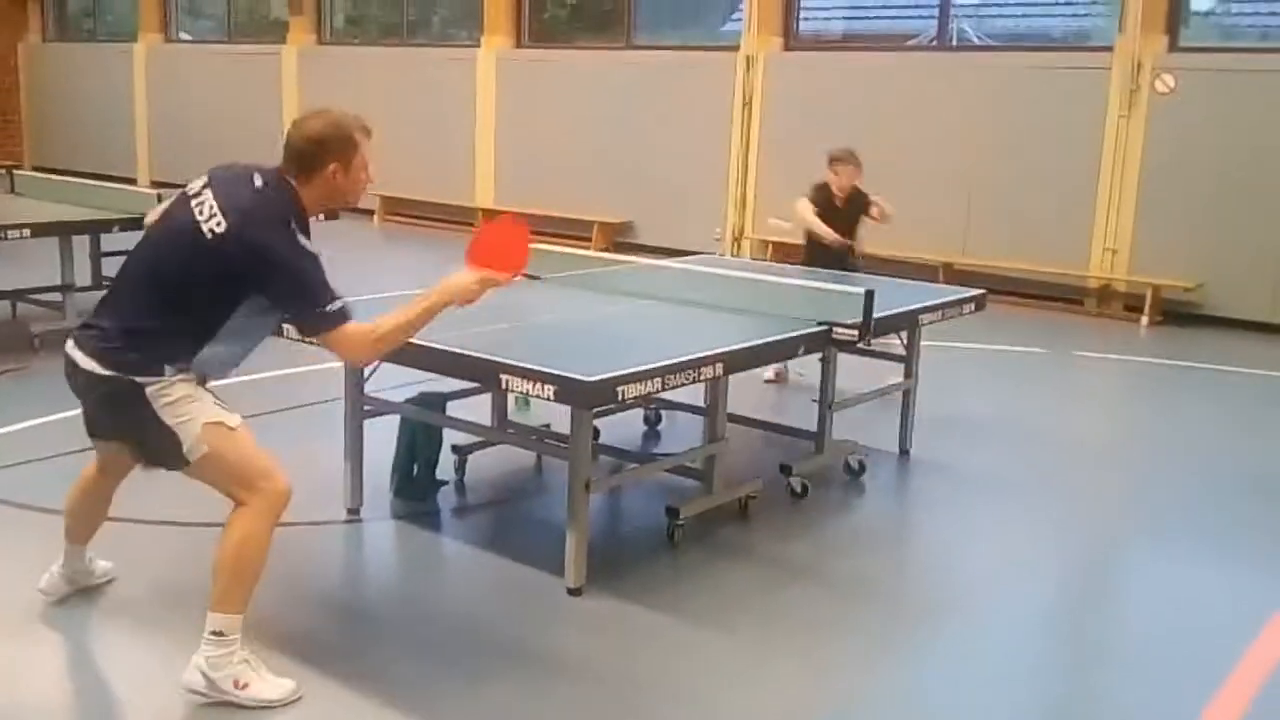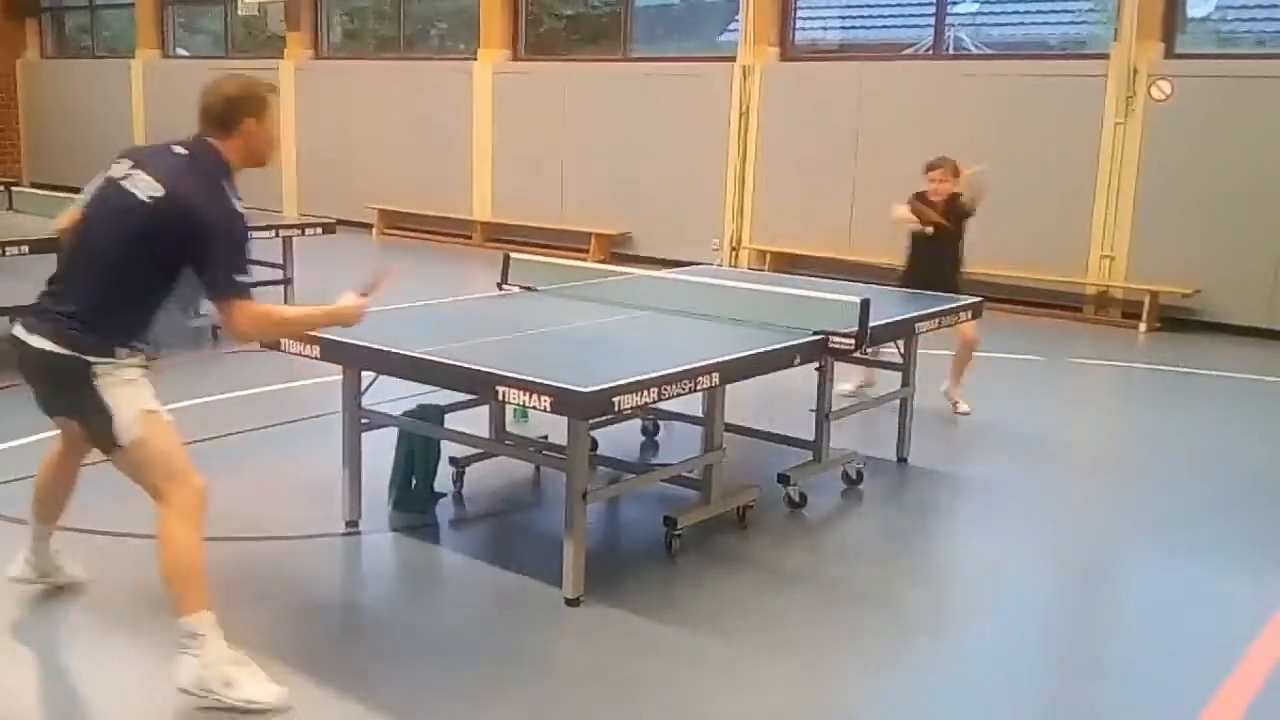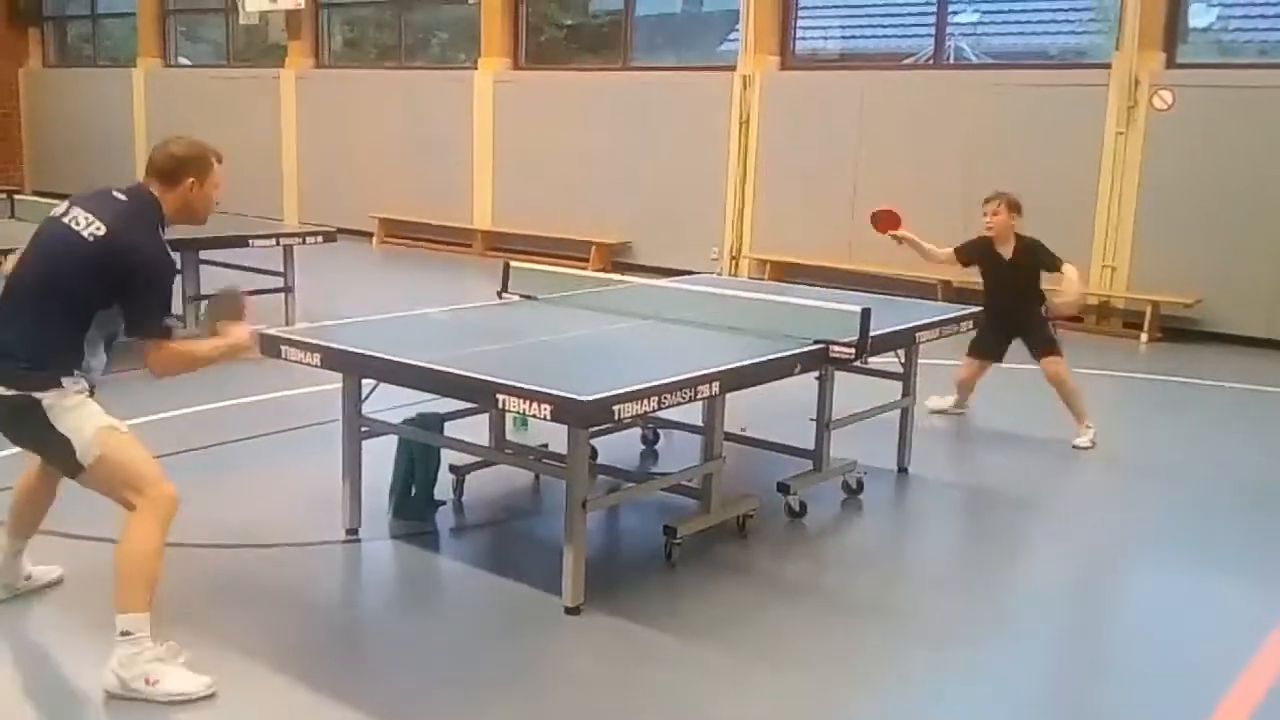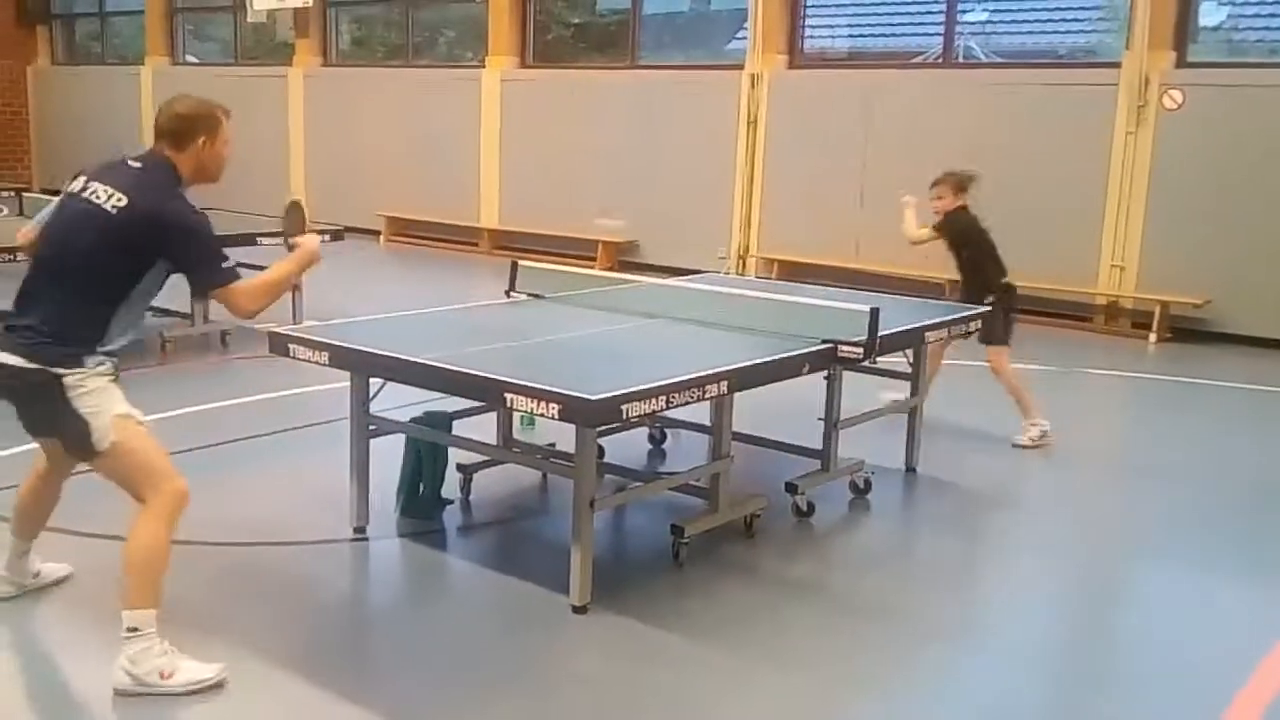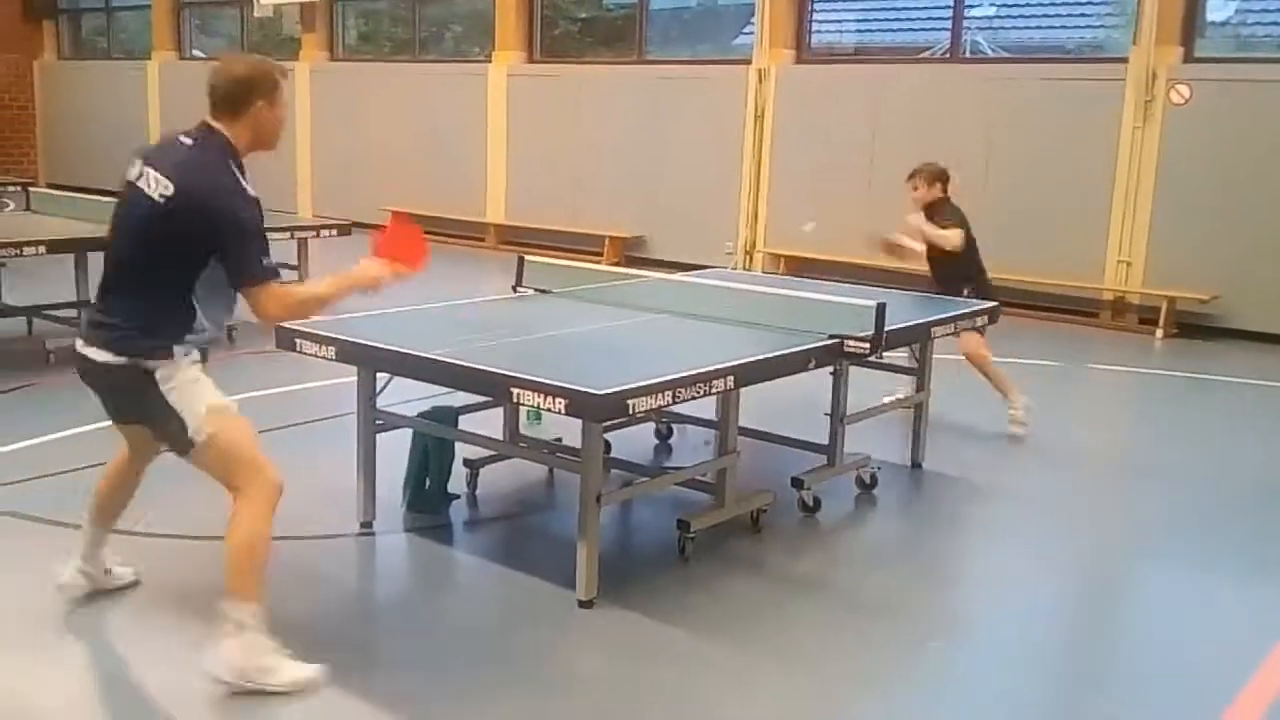
dt=0.3s
person 1, frame 1
left shoulder: (233, 179)
right shoulder: (276, 244)
left elbow: (156, 224)
right elbow: (356, 347)
right wrist: (442, 295)
left hip: (93, 352)
right hip: (138, 376)
left knee: (112, 461)
right knee: (264, 490)
left ankle: (70, 569)
right ankle: (219, 660)
person 1, frame 2
left shoulder: (145, 159)
right shoulder: (214, 206)
left elbow: (67, 227)
right elbow: (246, 323)
right wrist: (333, 313)
right hip: (90, 358)
left knee: (75, 438)
right knee: (183, 493)
right ankle: (204, 658)
person 1, frame 3
left shoulder: (91, 204)
right shoulder: (144, 251)
right elbow: (161, 359)
right wrist: (230, 344)
left knee: (53, 458)
right knee: (154, 499)
right ankle: (133, 659)
person 1, frame 4
left shoulder: (99, 176)
right shoulder: (173, 215)
right elbow: (243, 301)
right wrist: (301, 258)
right hip: (64, 370)
left knee: (59, 456)
right knee: (164, 492)
right ankle: (142, 654)
person 1, frame 5
left shoulder: (164, 155)
right shoulder: (225, 193)
left elbow: (134, 239)
right elbow: (271, 305)
right wrist: (355, 279)
left hip: (108, 345)
right hip: (151, 361)
left knee: (138, 450)
right knee: (259, 483)
left ankle: (90, 567)
right ankle: (241, 648)
person 2, frame 1
left shoulder: (859, 198)
right shoulder: (819, 192)
left elbow: (884, 218)
right elbow: (801, 209)
left wrist: (882, 206)
right wrist: (824, 231)
left hip: (846, 264)
right hip: (816, 265)
right ankle: (781, 362)
person 2, frame 2
left shoulder: (960, 204)
right shoulder: (920, 201)
left elbow: (975, 199)
right elbow: (898, 212)
left wrist: (971, 184)
right wrist: (908, 217)
left hip: (948, 285)
right hip: (915, 282)
left knee: (969, 337)
left ankle: (952, 389)
right ankle: (867, 377)
person 2, frame 3
left shoulder: (1031, 247)
right shoulder: (980, 247)
left elbow: (1069, 271)
right elbow: (939, 257)
left wrist: (1071, 294)
right wrist: (911, 239)
left hip: (1032, 316)
right hip: (996, 318)
left knee: (1056, 373)
right knee: (964, 378)
left ankle: (1085, 425)
right ankle: (960, 400)
person 2, frame 4
left shoulder: (956, 221)
right shoulder: (958, 221)
left elbow: (914, 237)
left wrist: (909, 209)
left hip: (994, 297)
right hip: (975, 295)
left knee: (997, 362)
right knee: (937, 338)
left ankle: (1036, 423)
person 2, frame 5
left shoulder: (947, 213)
right shoulder: (939, 212)
left elbow: (953, 243)
left wrist: (921, 226)
right wrist: (911, 246)
left hip: (968, 292)
right hip: (949, 292)
left knee: (971, 350)
left ankle: (1015, 402)
